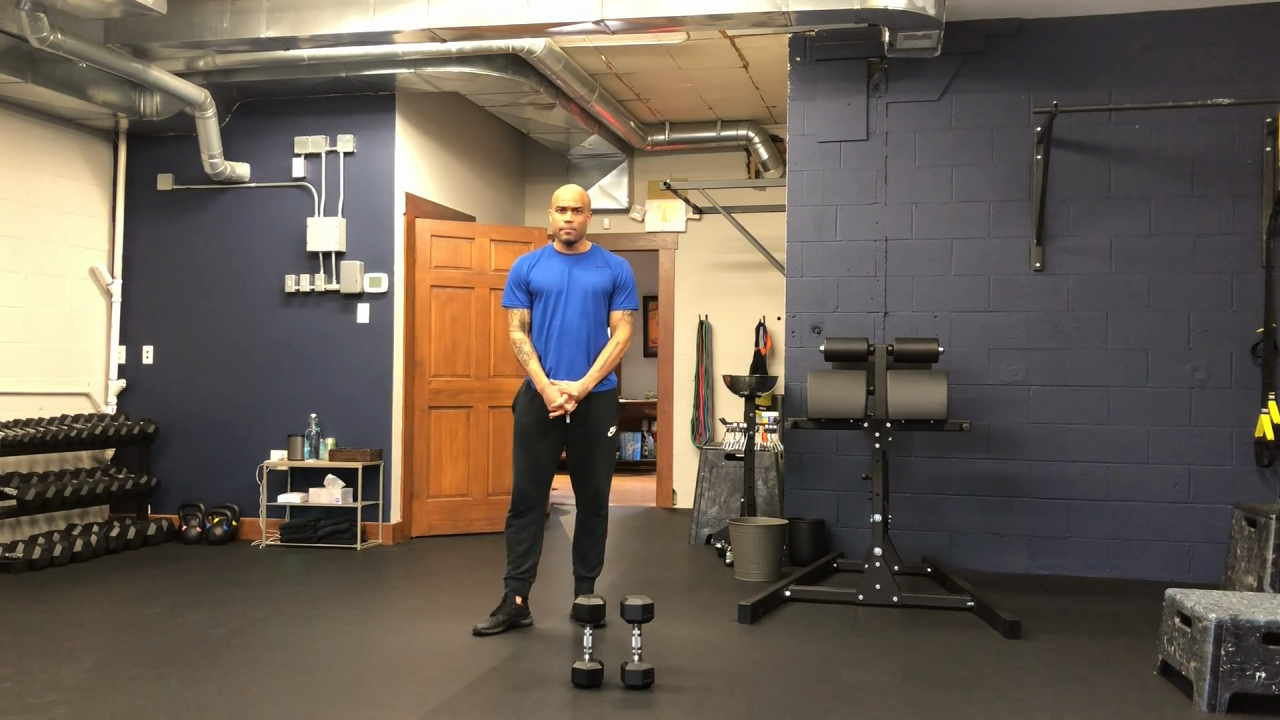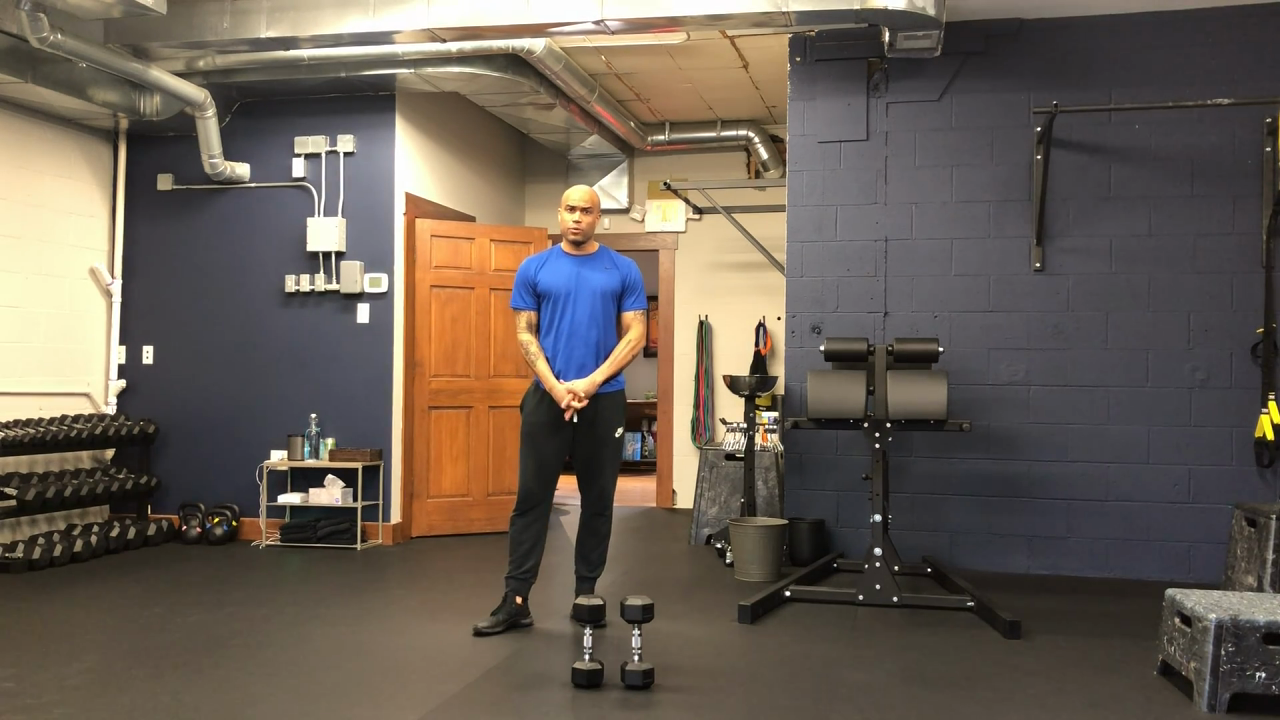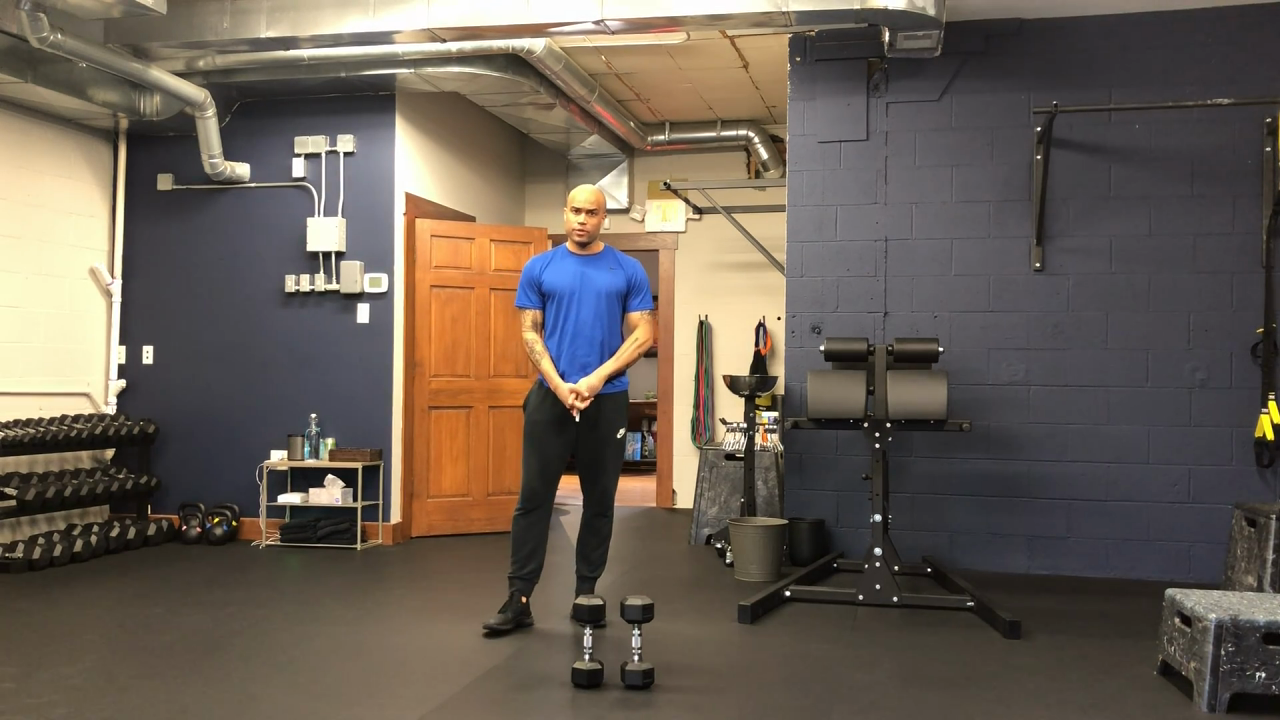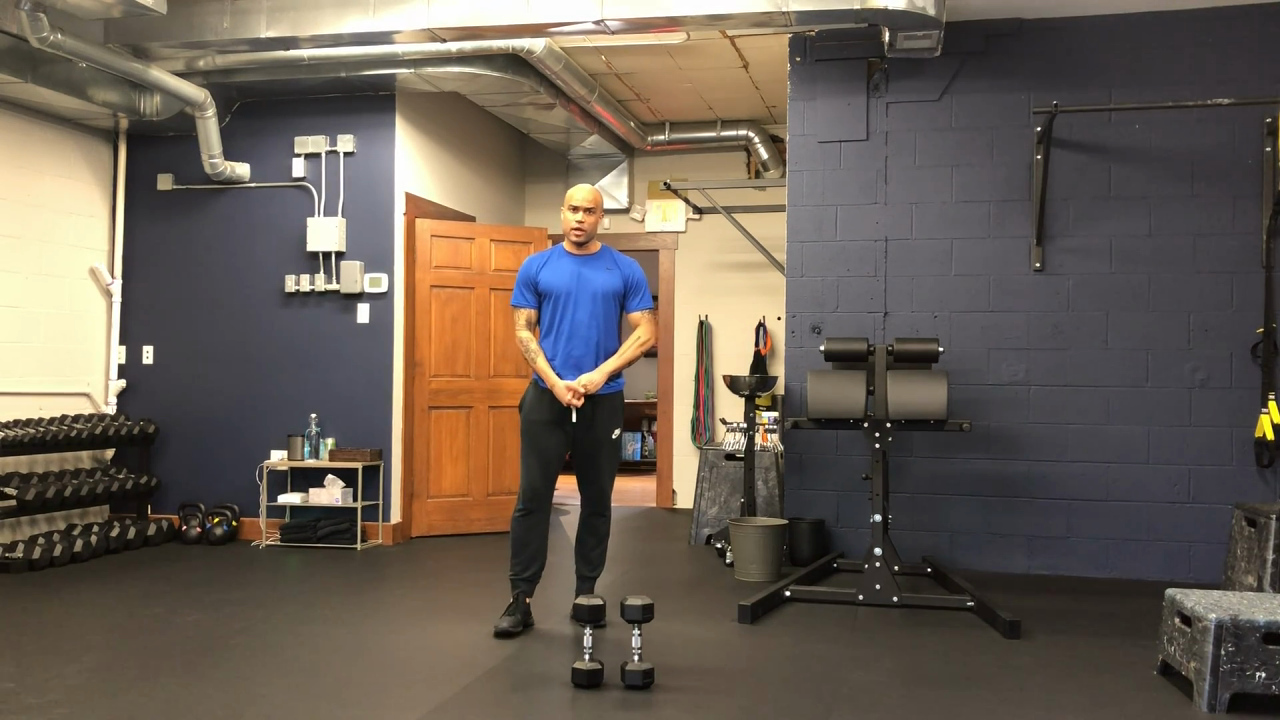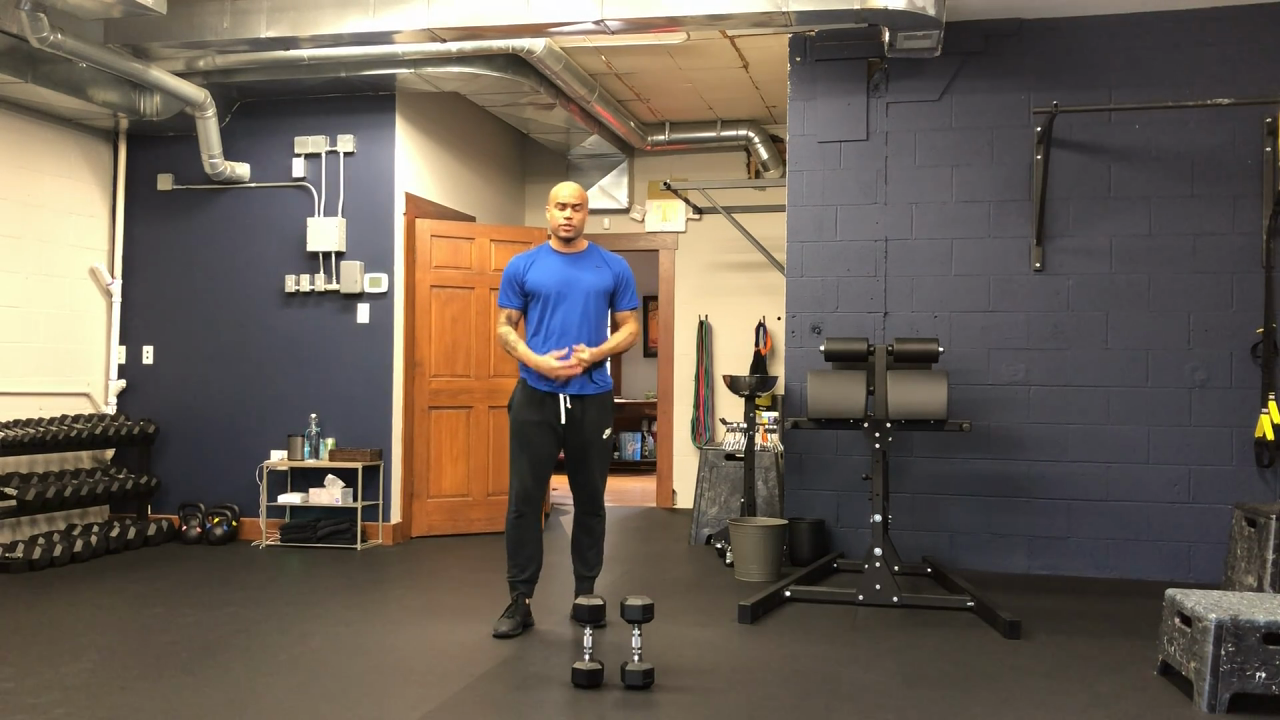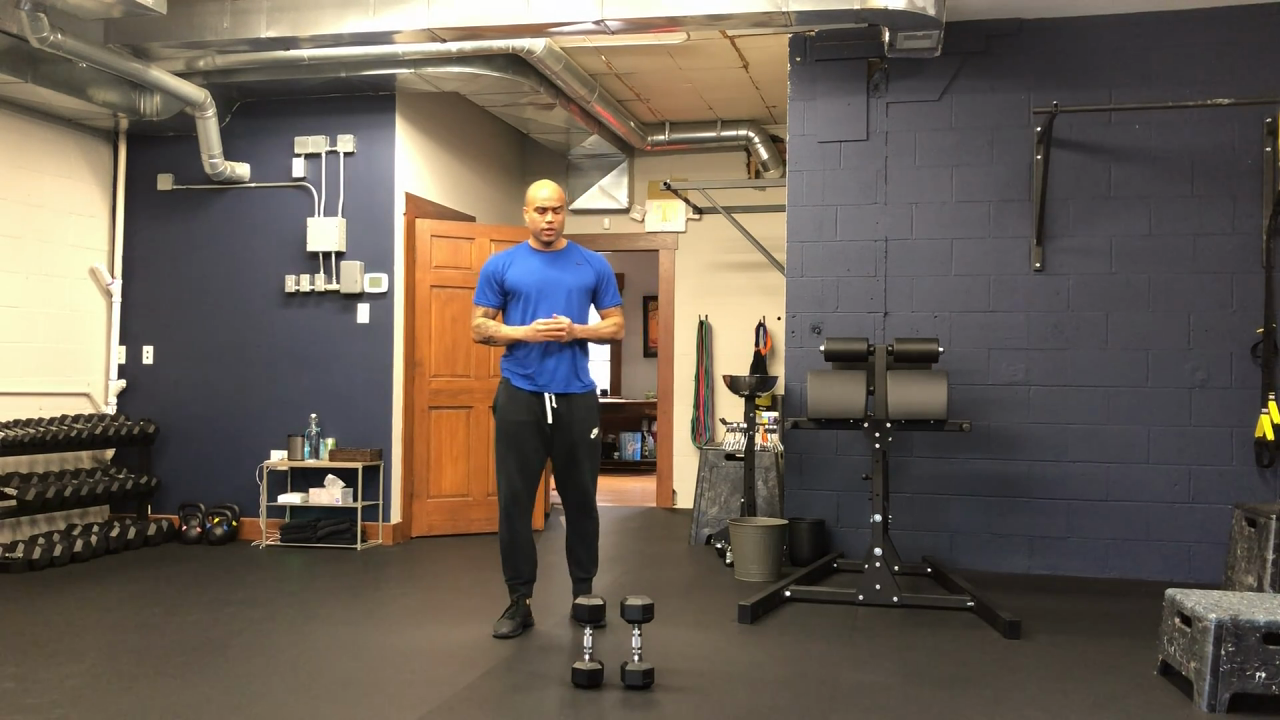
dt=0.3s
person 1, frame 1
left shoulder: (615, 269)
right shoulder: (526, 267)
left elbow: (622, 334)
right elbow: (518, 333)
left wrist: (582, 386)
right wrist: (546, 387)
left hip: (597, 399)
right hip: (539, 397)
left knee: (593, 501)
right knee: (526, 499)
left ankle: (585, 593)
right ankle: (516, 599)
person 1, frame 2
left shoulder: (624, 270)
right shoulder: (534, 268)
left elbow: (635, 335)
right elbow: (525, 333)
left wrist: (592, 382)
right wrist: (555, 386)
left hip: (605, 399)
right hip: (546, 397)
left knee: (598, 501)
right knee: (531, 498)
left ankle: (586, 593)
right ankle: (516, 598)
person 1, frame 3
left shoulder: (629, 270)
right shoulder: (539, 268)
left elbow: (643, 335)
right elbow: (529, 333)
left wrist: (598, 378)
right wrist: (559, 385)
left hip: (607, 399)
right hip: (550, 397)
left knee: (599, 502)
right knee: (533, 498)
left ankle: (586, 593)
right ankle: (519, 598)
person 1, frame 4
left shoulder: (626, 270)
right shoulder: (536, 267)
left elbow: (645, 333)
right elbow: (523, 331)
left wrist: (600, 375)
right wrist: (554, 381)
left hip: (603, 399)
right hip: (546, 396)
left knee: (597, 501)
right knee: (532, 498)
left ankle: (586, 592)
right ankle: (521, 598)
person 1, frame 5
left shoulder: (613, 267)
right shoulder: (522, 266)
left elbow: (629, 331)
right elbow: (504, 329)
left wrist: (593, 355)
right wrist: (538, 361)
left hip: (592, 398)
right hip: (535, 397)
left knee: (590, 501)
right knee: (524, 500)
left ankle: (585, 593)
right ankle: (521, 599)
person 1, frame 6
left shoulder: (593, 265)
right shoulder: (501, 265)
left elbow: (616, 326)
right elbow: (479, 327)
left wrist: (576, 331)
right wrist: (524, 332)
left hip: (576, 396)
right hip: (519, 395)
left knee: (580, 501)
right knee: (514, 502)
left ankle: (584, 592)
right ankle: (520, 600)
